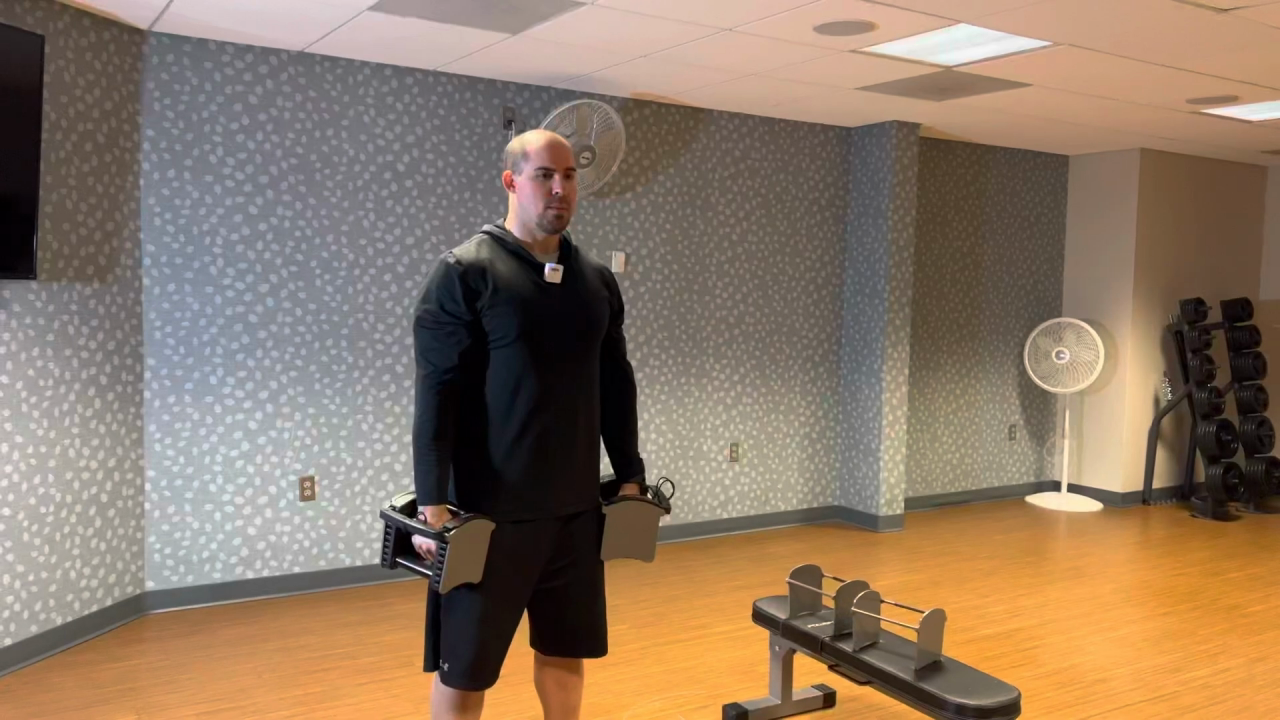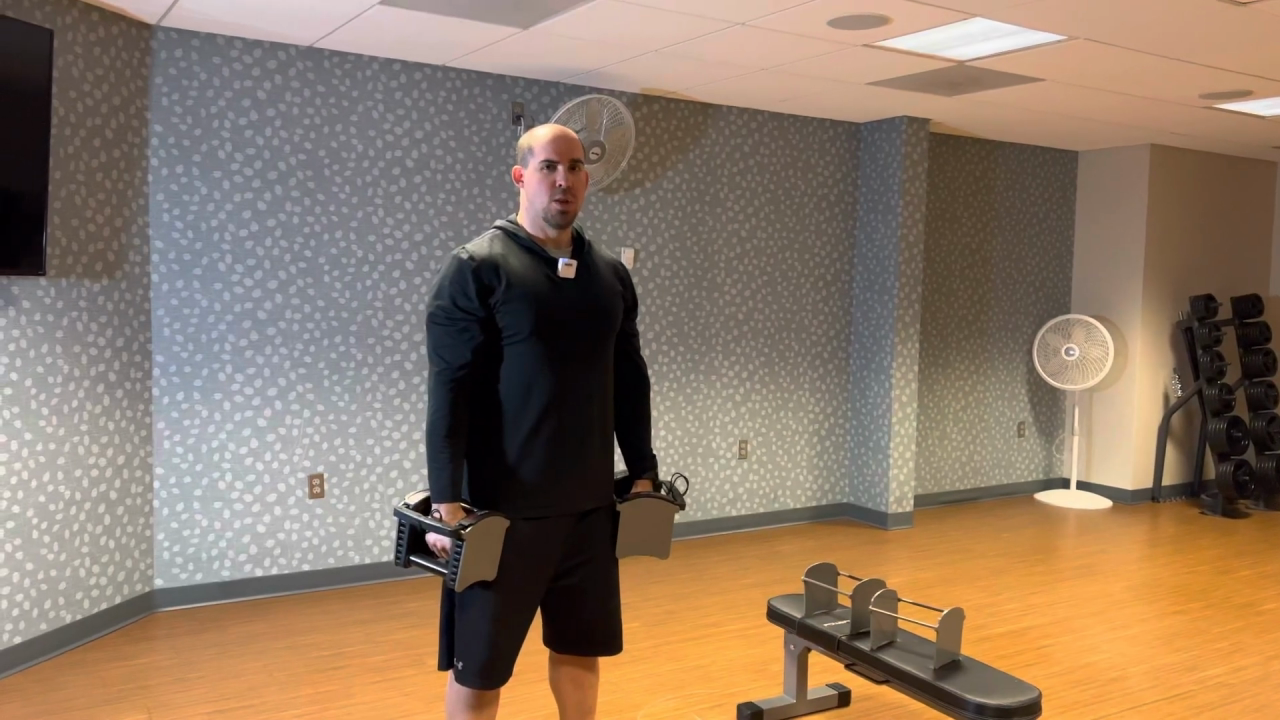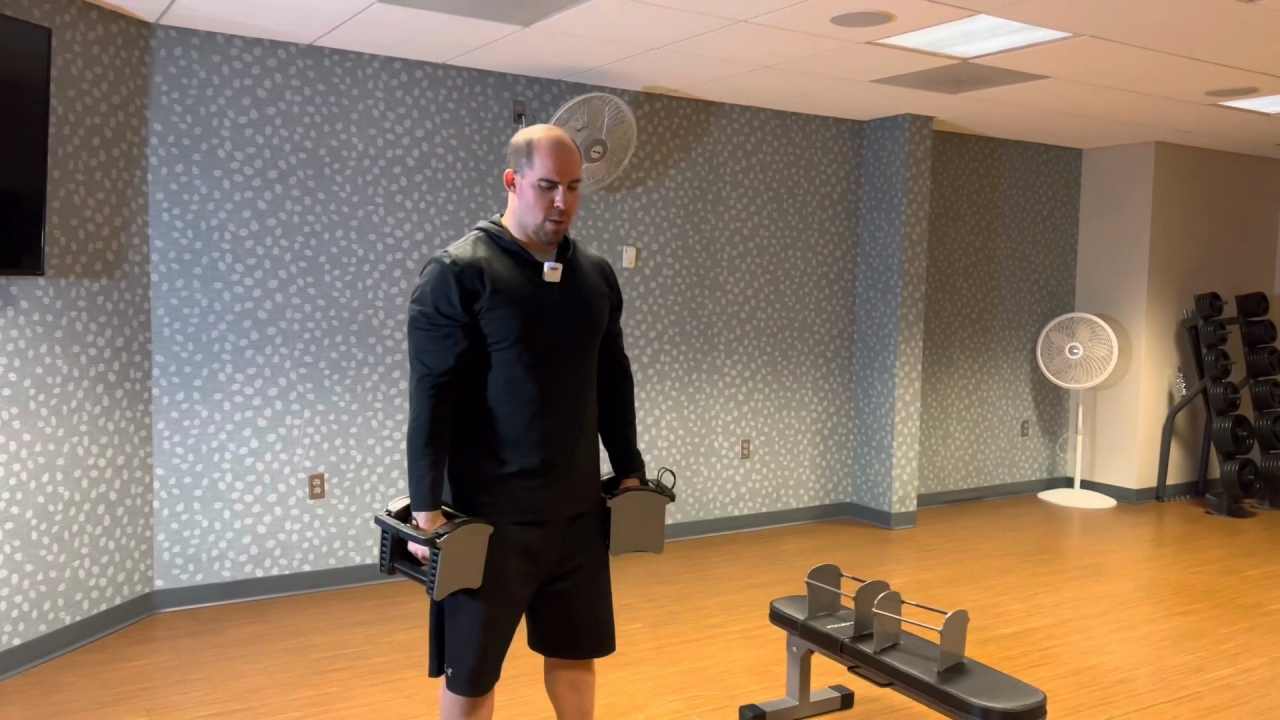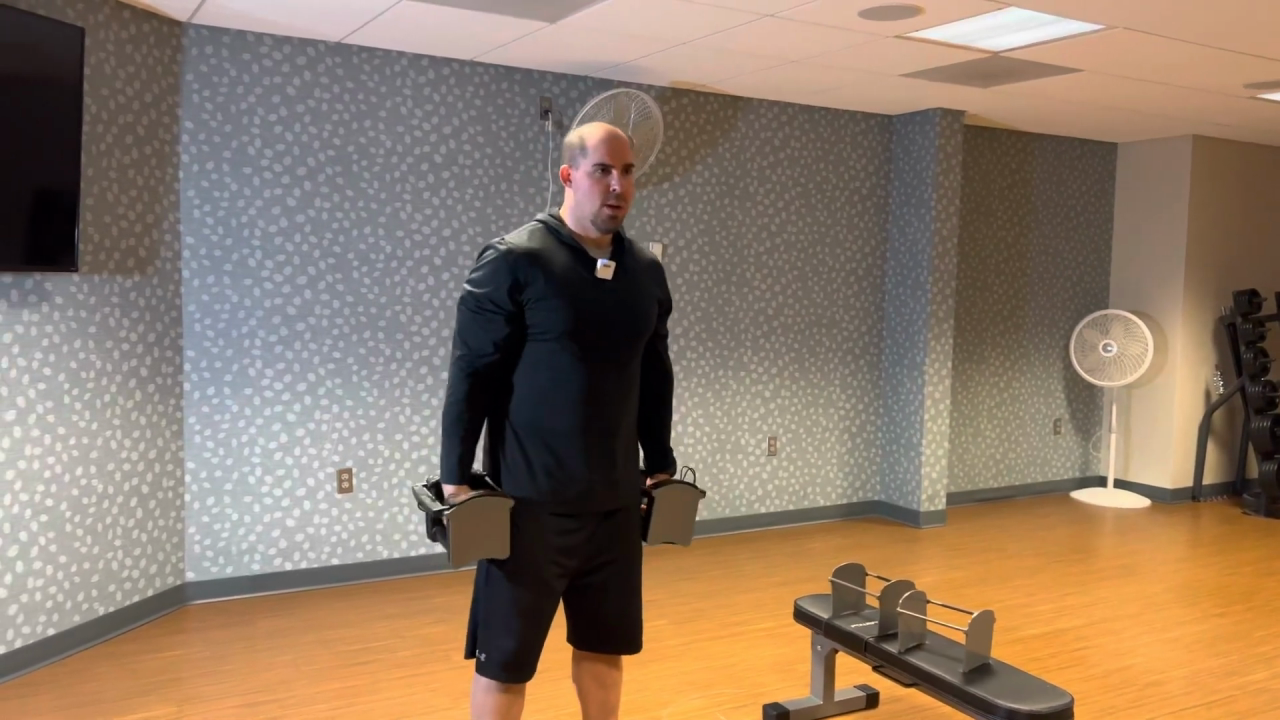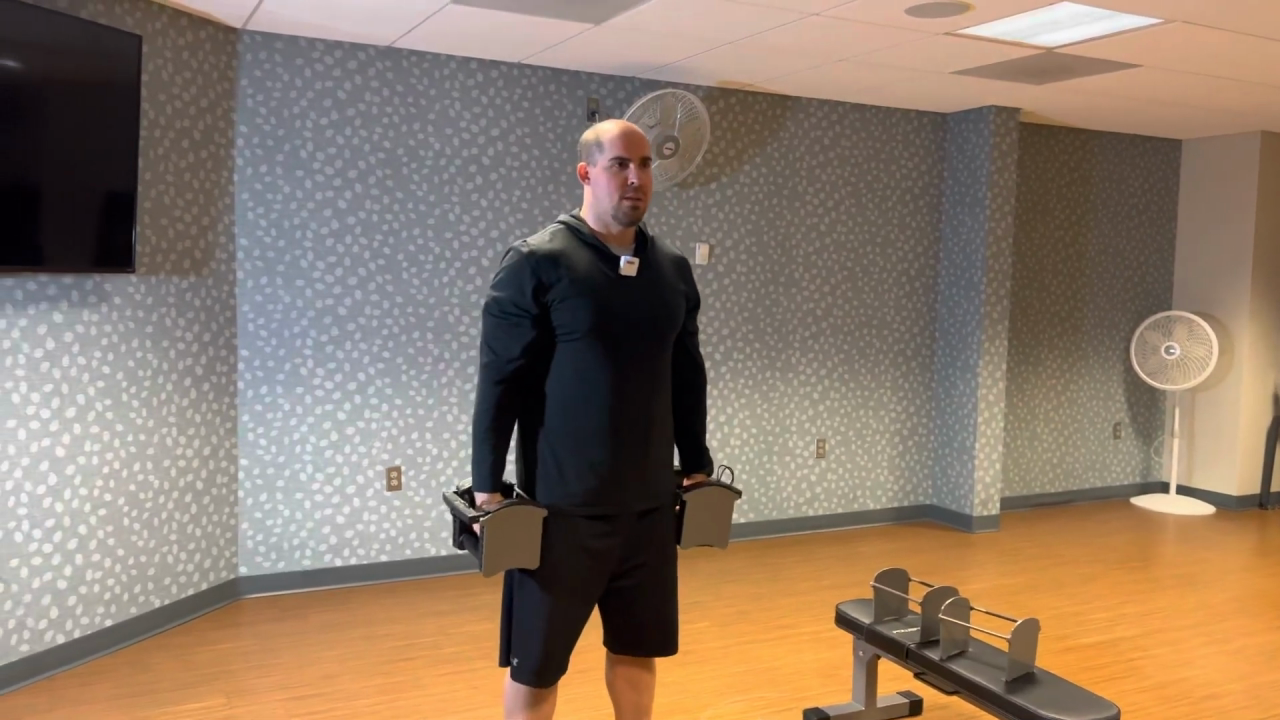
dt=1s
person 1, frame 1
left shoulder: (597, 280)
right shoulder: (465, 273)
left elbow: (616, 385)
right elbow: (437, 393)
left wrist: (630, 476)
right wrist: (432, 503)
left hip: (576, 508)
right hip: (489, 512)
left knee: (566, 651)
right knee: (465, 666)
person 1, frame 2
left shoulder: (611, 274)
right shoulder: (476, 268)
left elbow: (630, 381)
right elbow: (450, 391)
left wrist: (642, 472)
right wrist: (447, 500)
left hip: (590, 505)
right hip: (502, 509)
left knee: (581, 649)
right knee: (479, 665)
person 1, frame 3
left shoulder: (596, 274)
right shoulder: (458, 272)
left elbow: (614, 381)
right elbow: (431, 397)
left wrist: (629, 470)
right wrist: (426, 506)
left hip: (578, 508)
right hip: (489, 514)
left knee: (575, 652)
right knee: (471, 669)
person 1, frame 4
left shoulder: (647, 272)
right shoulder: (513, 261)
right elbow: (471, 375)
left wrist: (660, 463)
right wrist: (455, 475)
left hip: (615, 498)
right hip: (531, 499)
left knee: (605, 644)
right knee: (505, 655)
person 1, frame 5
left shoulder: (673, 270)
right shoulder: (536, 264)
left elbow: (688, 376)
right elbow: (500, 381)
left wrist: (696, 465)
right wrist: (487, 484)
left hip: (649, 500)
right hip: (561, 503)
left knee: (638, 647)
right knee: (536, 658)
